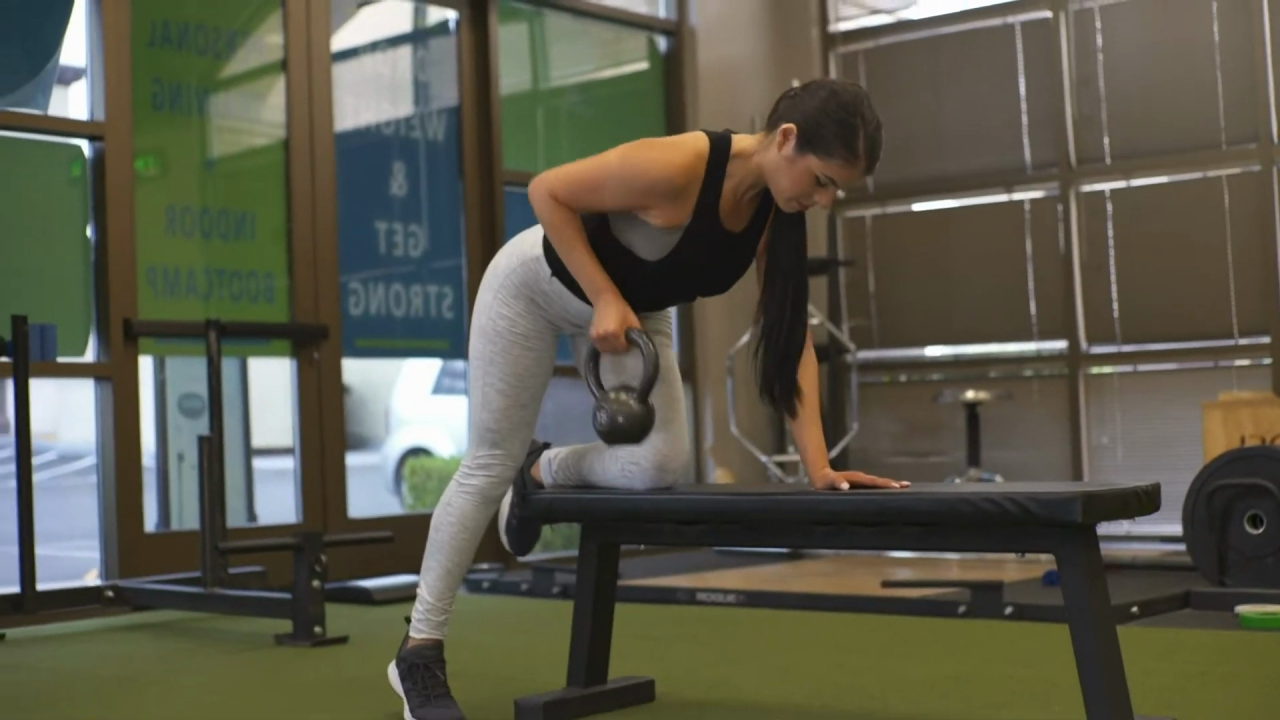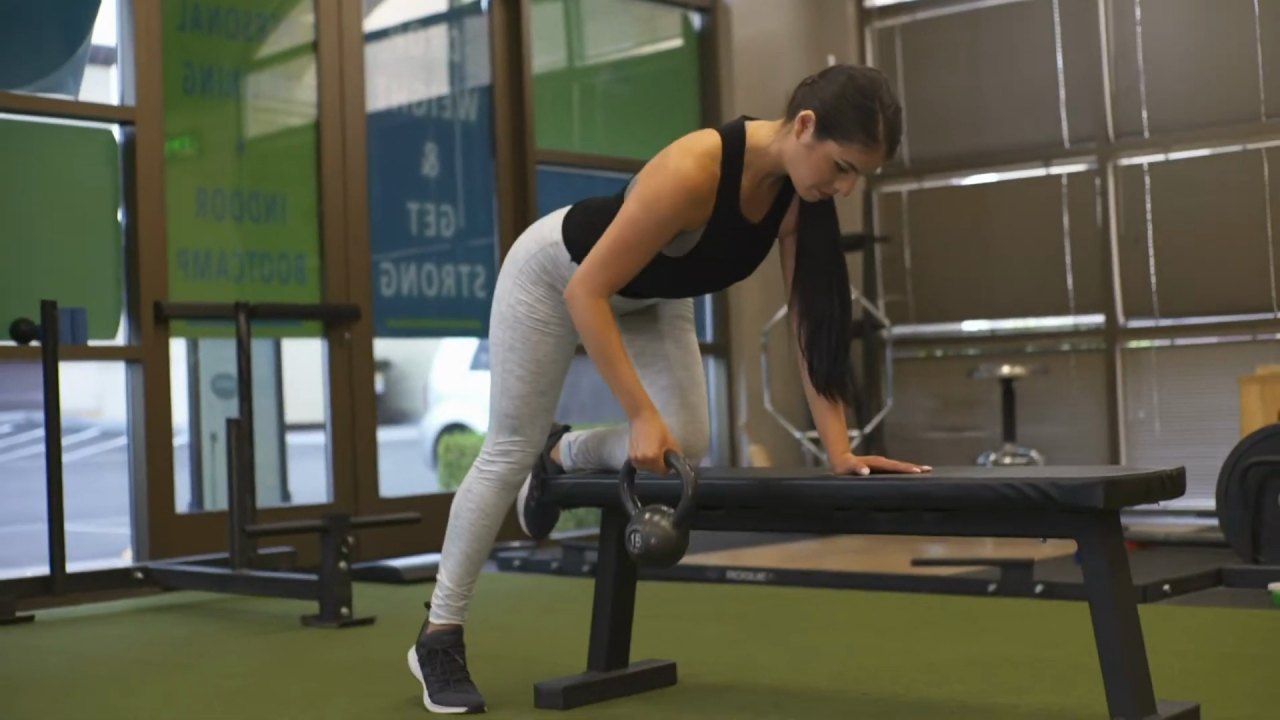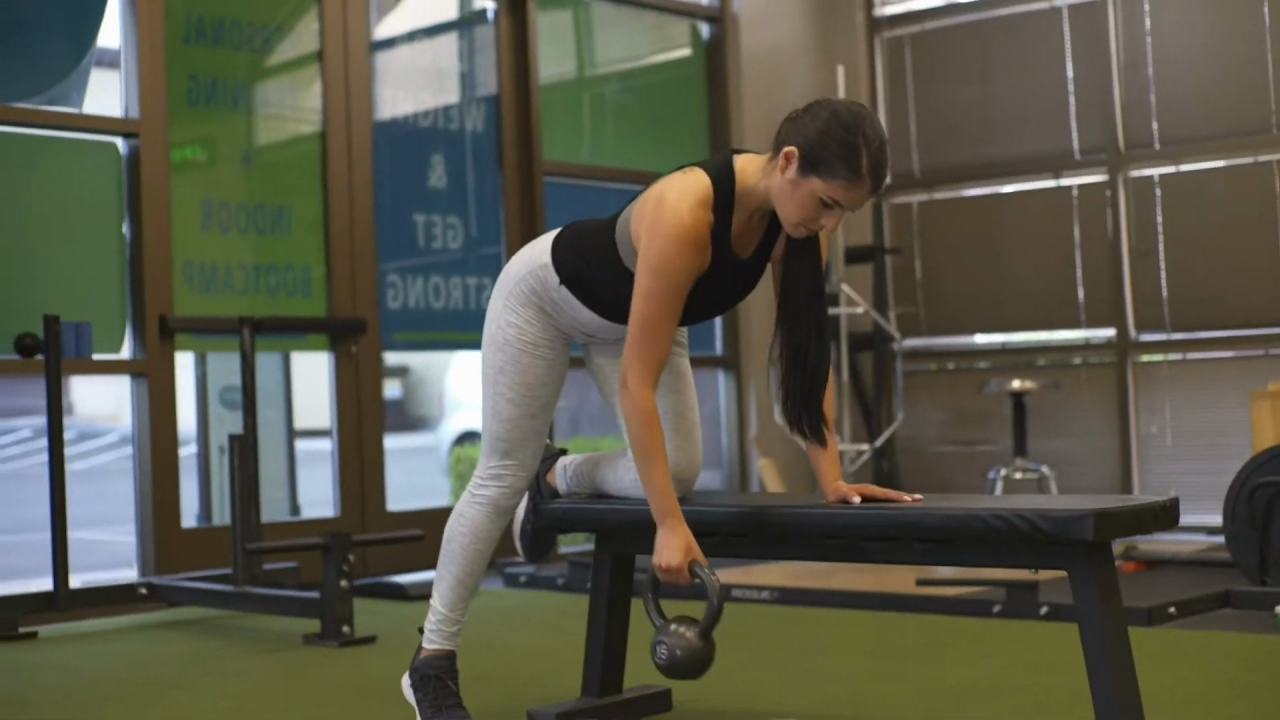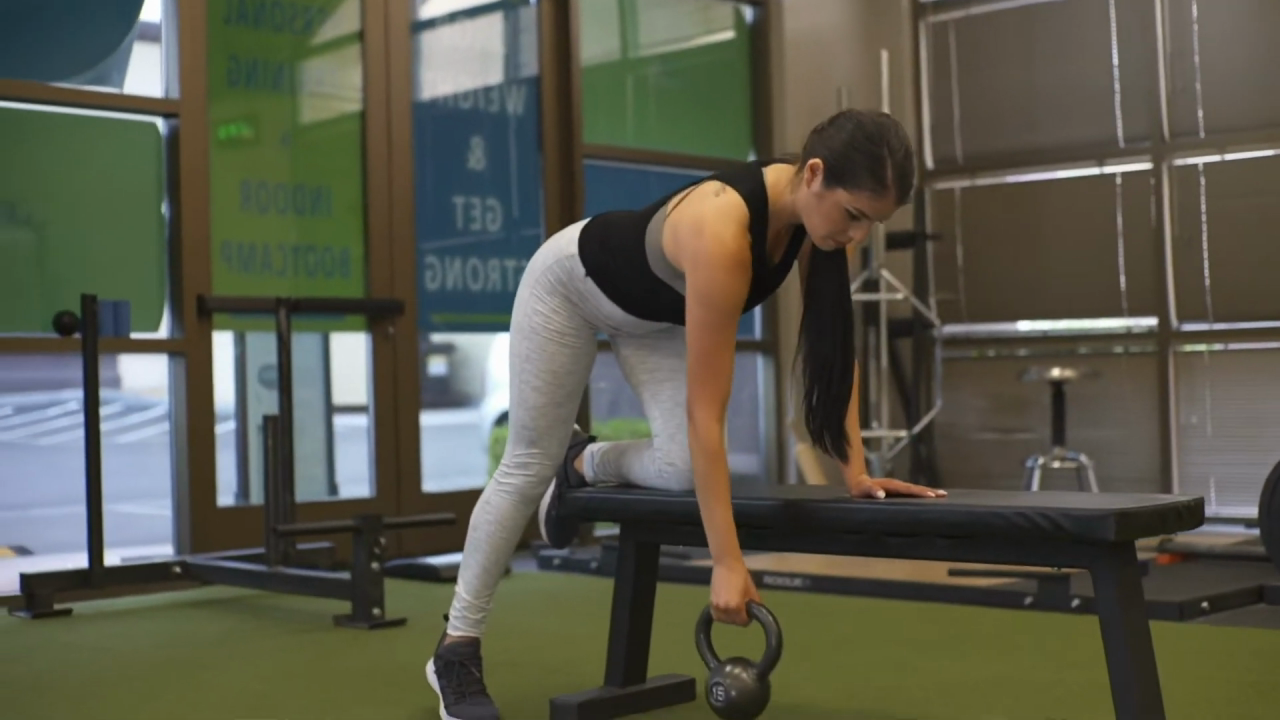
dt=0.4s
person 1, frame 1
left shoulder: (780, 206)
right shoulder: (676, 165)
left elbow: (790, 337)
right elbow: (546, 191)
left wrist: (818, 465)
right wrist: (603, 295)
left hip: (635, 307)
right hip: (536, 286)
left knee: (658, 466)
right knee: (490, 465)
left ankle: (544, 471)
right ankle: (419, 650)
person 1, frame 2
left shoulder: (803, 190)
right shoulder: (693, 170)
left elbow: (814, 322)
right elbow: (584, 290)
left wrist: (839, 450)
right wrist: (642, 415)
left hip: (649, 297)
right hip: (556, 274)
left knee: (683, 451)
right knee: (511, 452)
left ankle: (565, 453)
right ankle: (438, 636)
person 1, frame 3
left shoulder: (795, 212)
right shoulder: (685, 214)
left elbow: (805, 347)
right elbow: (636, 383)
left wrist: (831, 479)
right wrist: (669, 526)
left hip: (632, 313)
right hip: (546, 294)
left knee: (675, 473)
right knee: (502, 478)
left ankle: (558, 477)
right ankle: (431, 661)
person 1, frame 4
left shoulder: (819, 210)
right shoulder: (721, 234)
left elbow: (833, 345)
right elbow: (704, 412)
left wrist: (855, 471)
right wrist: (727, 562)
left hip: (660, 309)
right hip: (574, 284)
left knee: (689, 471)
right knee: (529, 465)
left ankle: (585, 465)
right ankle: (456, 648)
